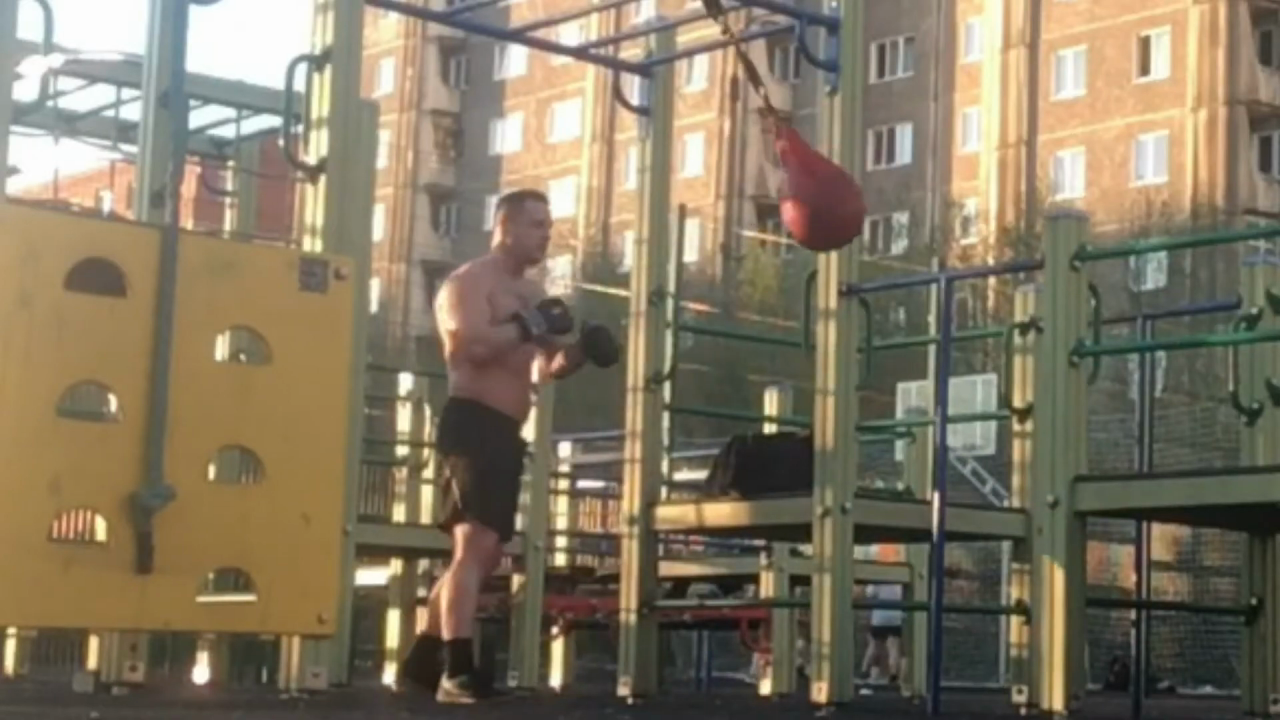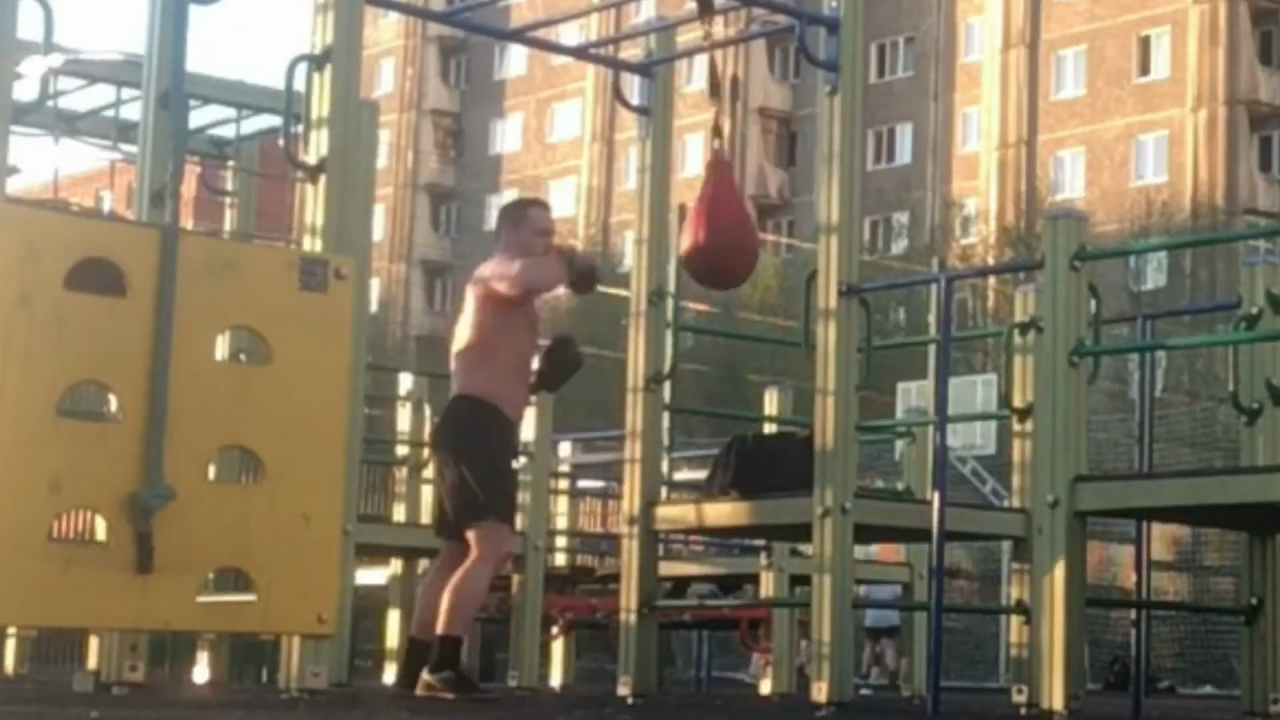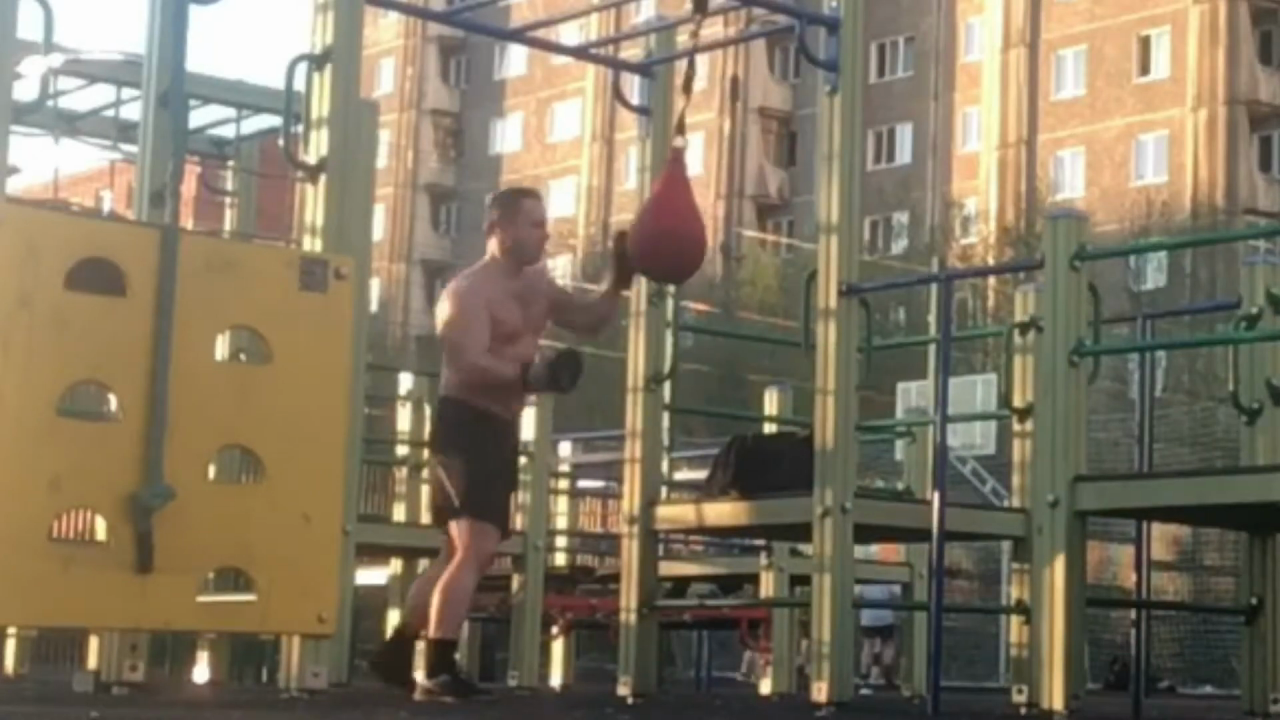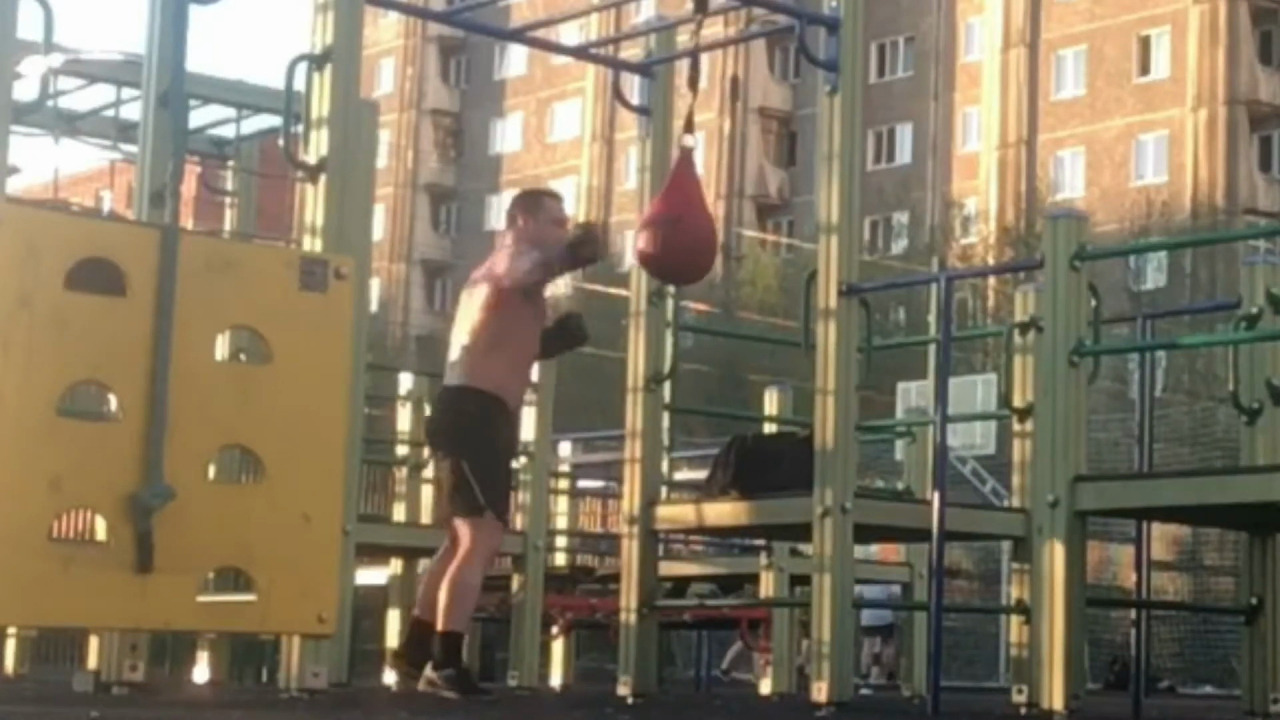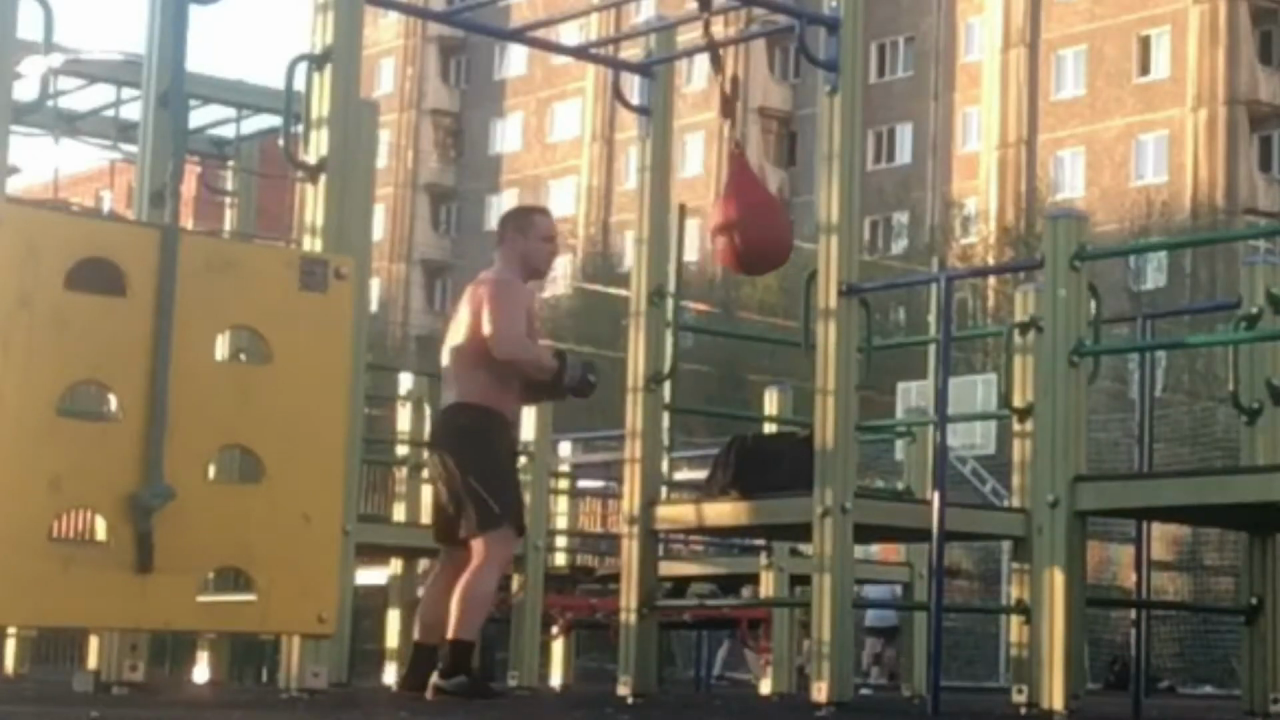
dt=0.2s
person 1, frame 1
left shoulder: (526, 294)
right shoulder: (470, 281)
left elbow: (543, 369)
right elbow: (473, 345)
left wrist: (579, 349)
right wrist: (530, 324)
left hip: (505, 434)
right hip: (472, 426)
left knee: (485, 554)
right knee: (473, 547)
left ankle: (423, 658)
right ankle: (457, 672)
person 1, frame 2
left shoulder: (513, 301)
right shoulder: (497, 270)
left elbow: (520, 377)
right elbow: (532, 278)
left wrist: (553, 366)
right wrist: (569, 265)
left hip: (491, 434)
right hip: (472, 427)
left knee: (458, 552)
right knee: (492, 547)
left ankle: (416, 666)
right ankle: (441, 667)
person 1, frame 3
left shoulder: (533, 284)
right shoulder: (473, 287)
left elbow: (590, 321)
right elbow: (470, 364)
left wrist: (619, 281)
right wrist: (537, 373)
left hip: (498, 434)
right hip: (466, 427)
left knee: (471, 551)
right knee: (477, 547)
left ankle: (395, 654)
right ankle: (438, 672)
person 1, frame 4
left shoulder: (513, 273)
right shoulder: (510, 260)
left elbow: (512, 348)
right elbow: (522, 274)
left wrist: (548, 341)
right wrist: (569, 254)
left hip: (477, 418)
right hip: (470, 415)
left knee: (464, 541)
right knee: (481, 539)
left ankle: (416, 650)
right ankle: (445, 664)
person 1, frame 5
left shoulder: (491, 293)
right shoulder: (503, 284)
right elbow: (509, 349)
left wrist: (544, 383)
right wrist: (565, 370)
left hip: (463, 433)
right hip: (477, 433)
left knee: (454, 557)
right knee: (496, 552)
left ankle: (421, 668)
right ankle: (453, 671)
